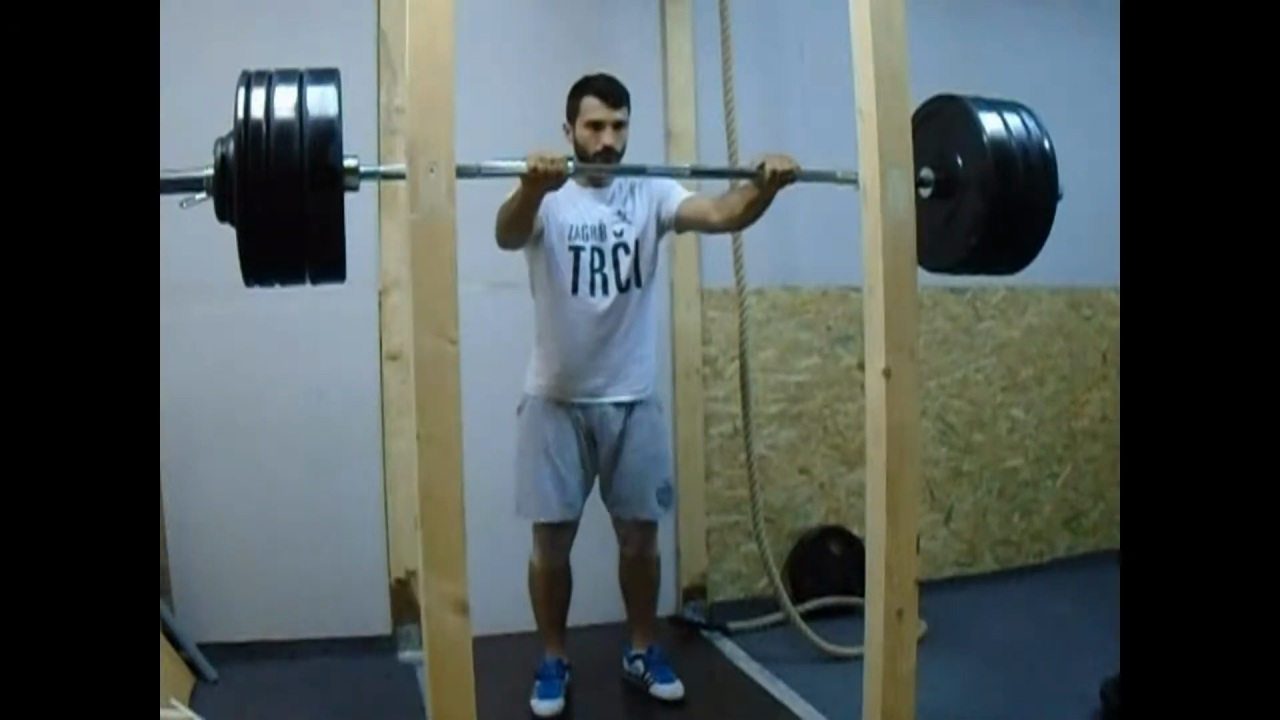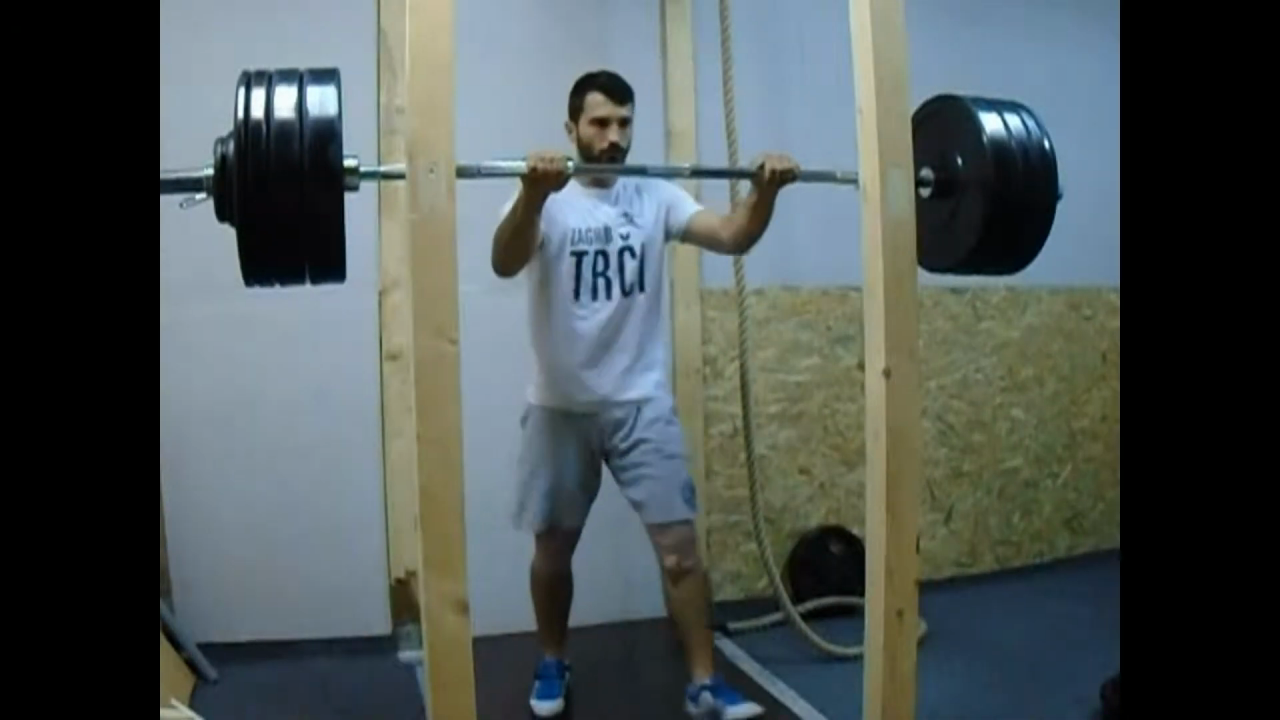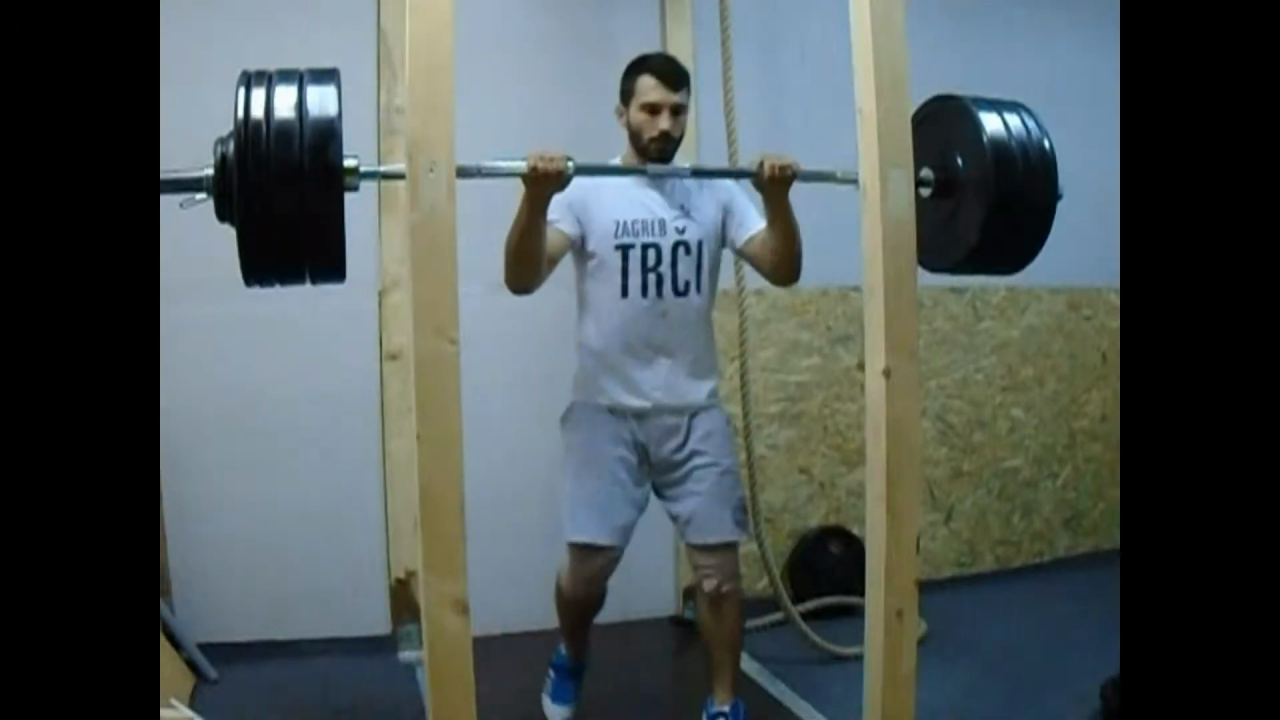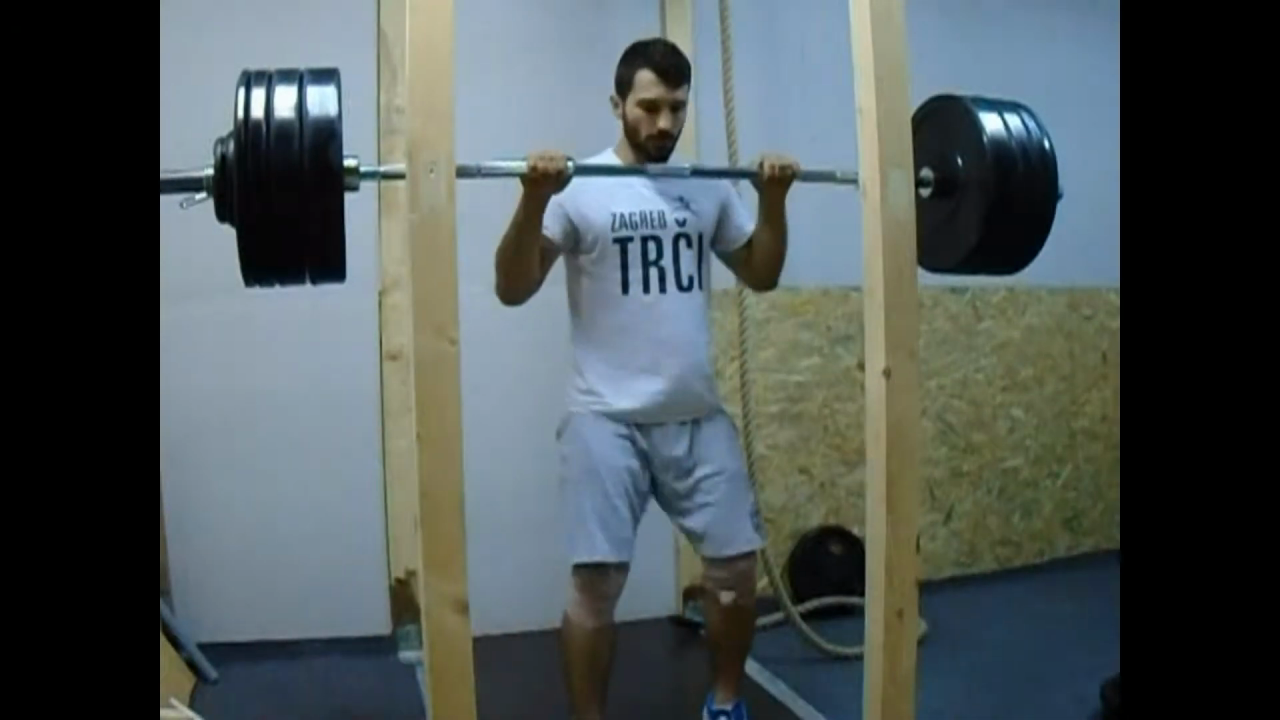
dt=0.3s
person 1, frame 1
left shoulder: (650, 194)
right shoulder: (546, 199)
left elbow: (719, 215)
right elbow: (507, 234)
left wrist: (765, 186)
right wrist: (533, 186)
left hip: (634, 398)
right hip: (558, 399)
left knee: (639, 536)
right knee: (552, 538)
left ankle: (643, 651)
right ankle: (553, 662)
person 1, frame 2
left shoulder: (657, 198)
right shoulder: (548, 203)
left elbow: (731, 236)
right elbow: (504, 262)
left wrist: (765, 192)
right wrist: (533, 191)
left hip: (642, 401)
right hip: (560, 407)
left knee: (678, 541)
right knee: (553, 546)
right ankle: (553, 663)
person 1, frame 3
left shoulder: (717, 194)
right shoulder: (586, 193)
left elbow: (783, 271)
right elbow: (522, 279)
left wrist: (777, 198)
right wrist: (536, 197)
left hip: (694, 409)
right hip: (607, 410)
left knee: (718, 563)
right knee: (590, 563)
right ankle: (568, 655)
person 1, frame 4
left shoulder: (712, 189)
right shoulder: (579, 189)
left elbow: (762, 276)
right elbow: (513, 288)
left wrist: (774, 200)
right wrist: (532, 200)
left hip: (697, 416)
right hip: (604, 418)
left knee: (735, 571)
right knee: (596, 585)
